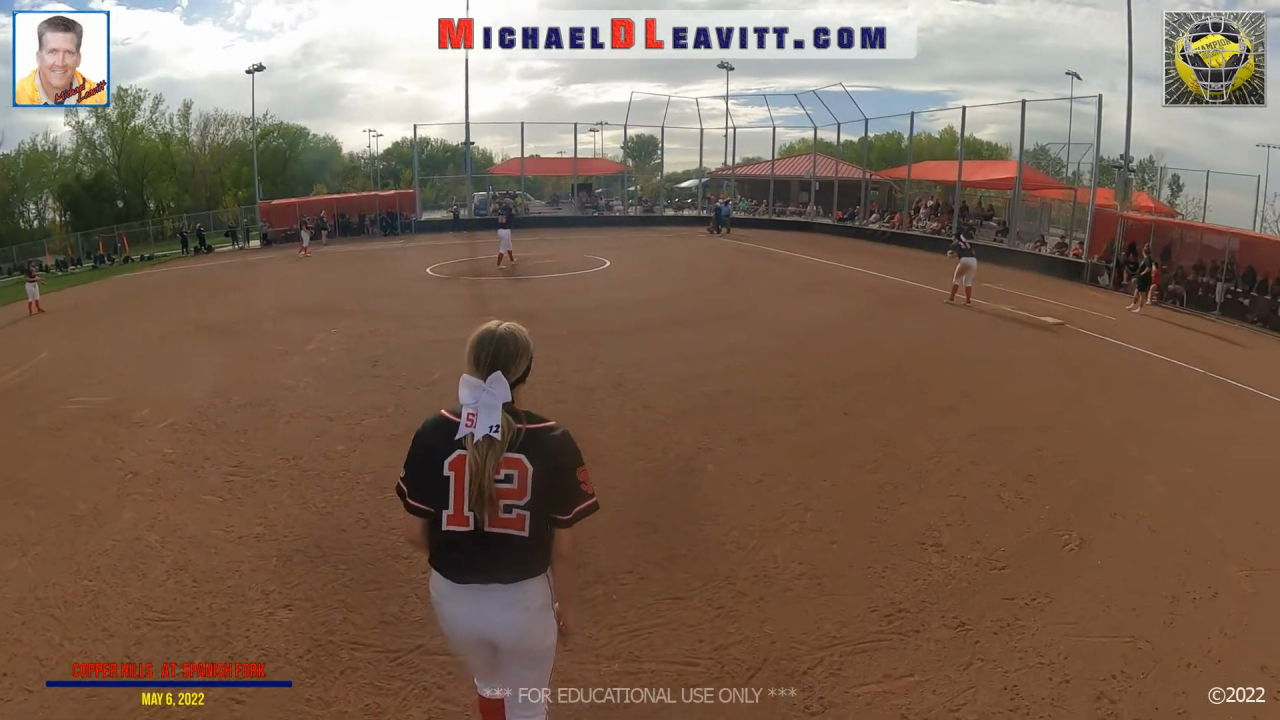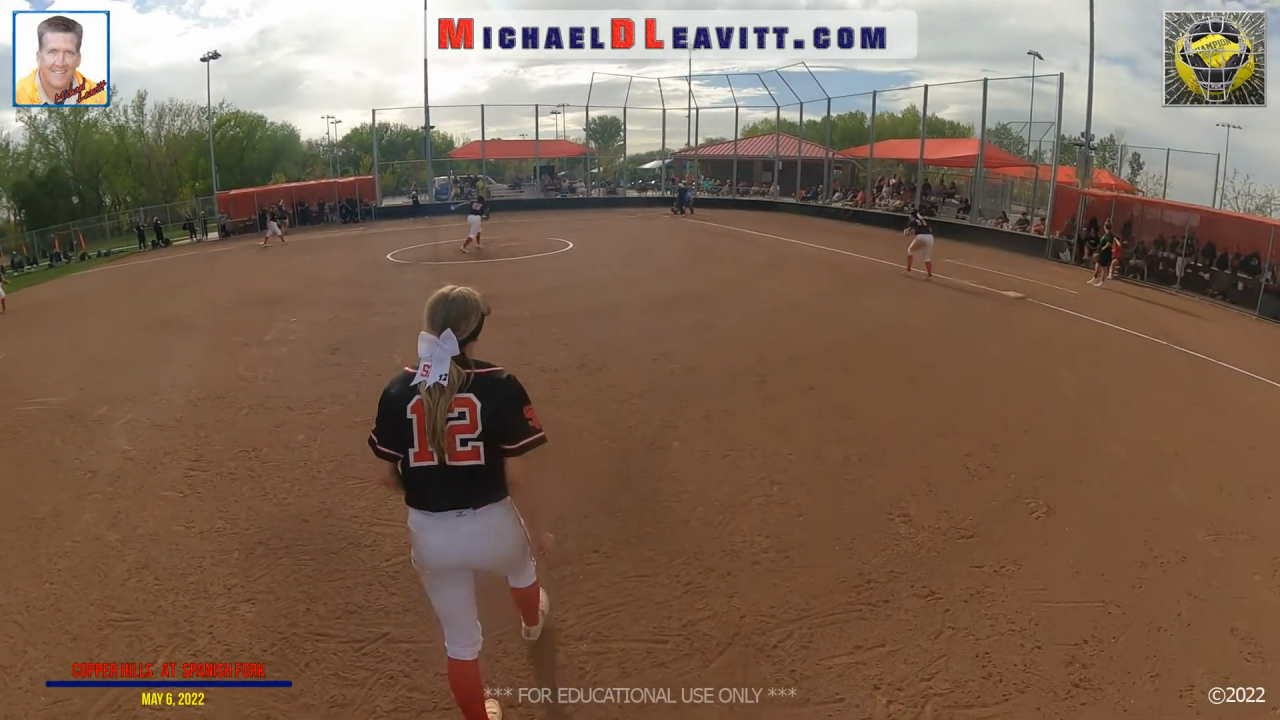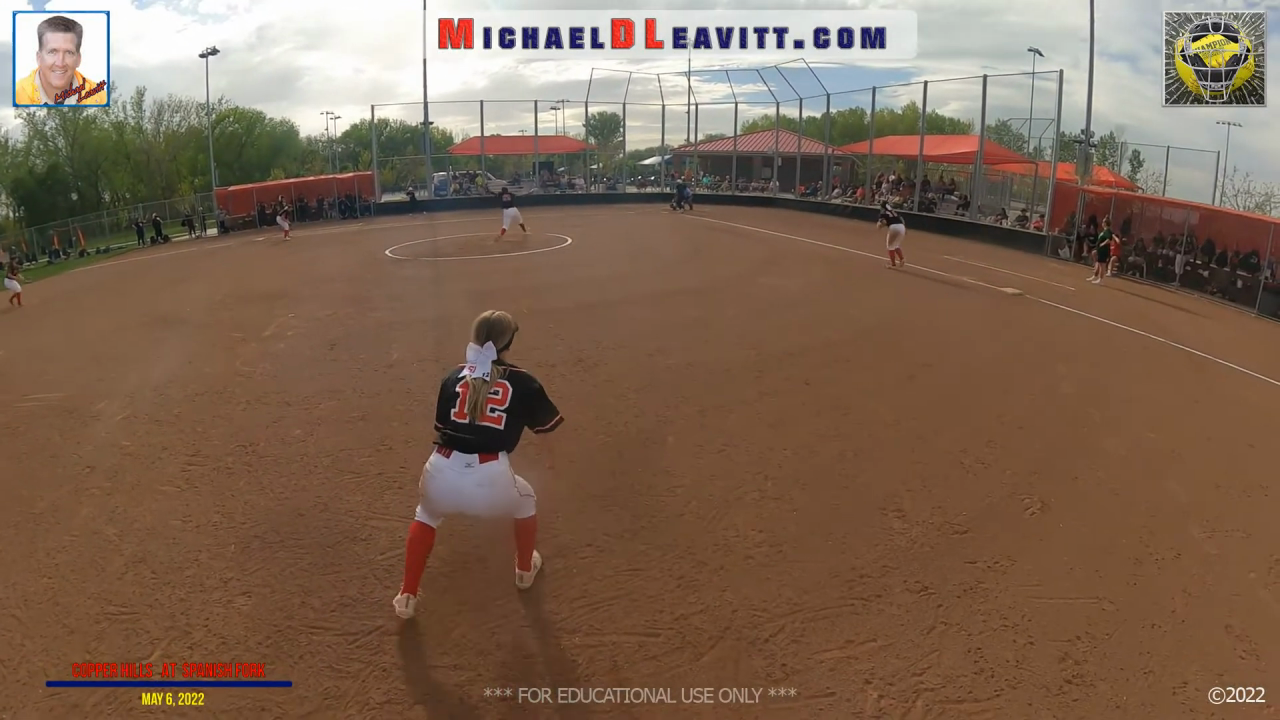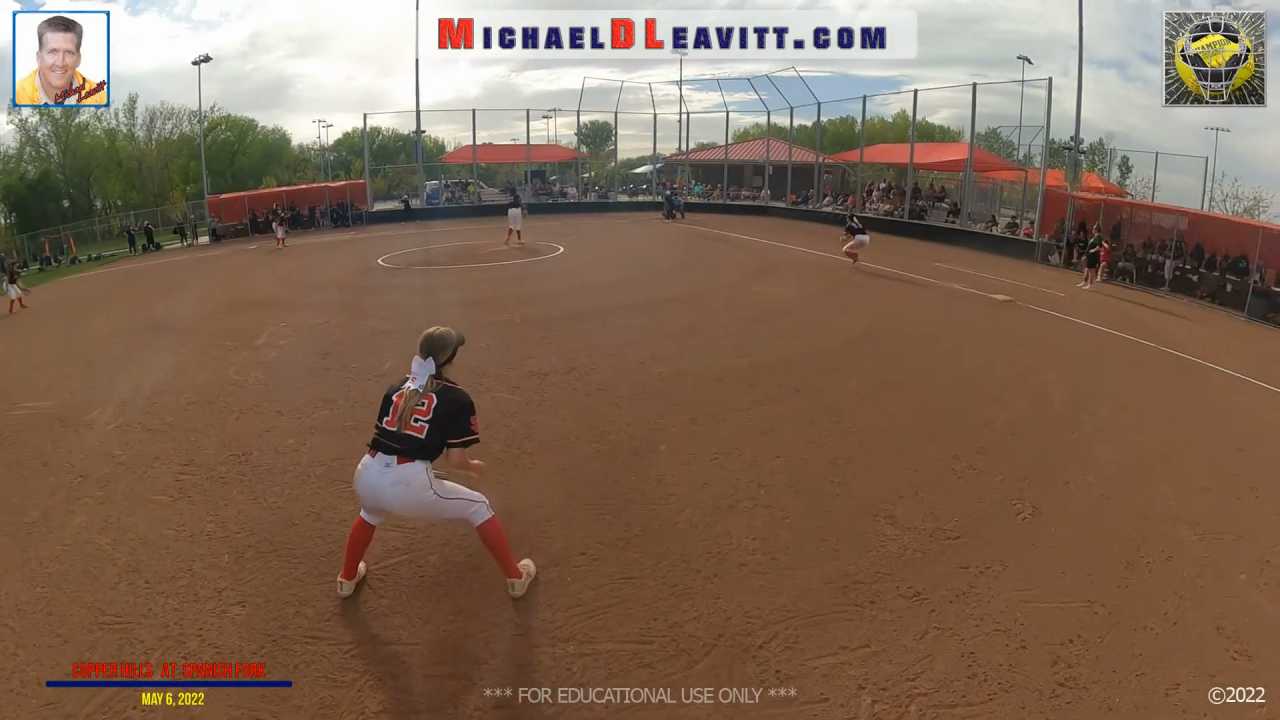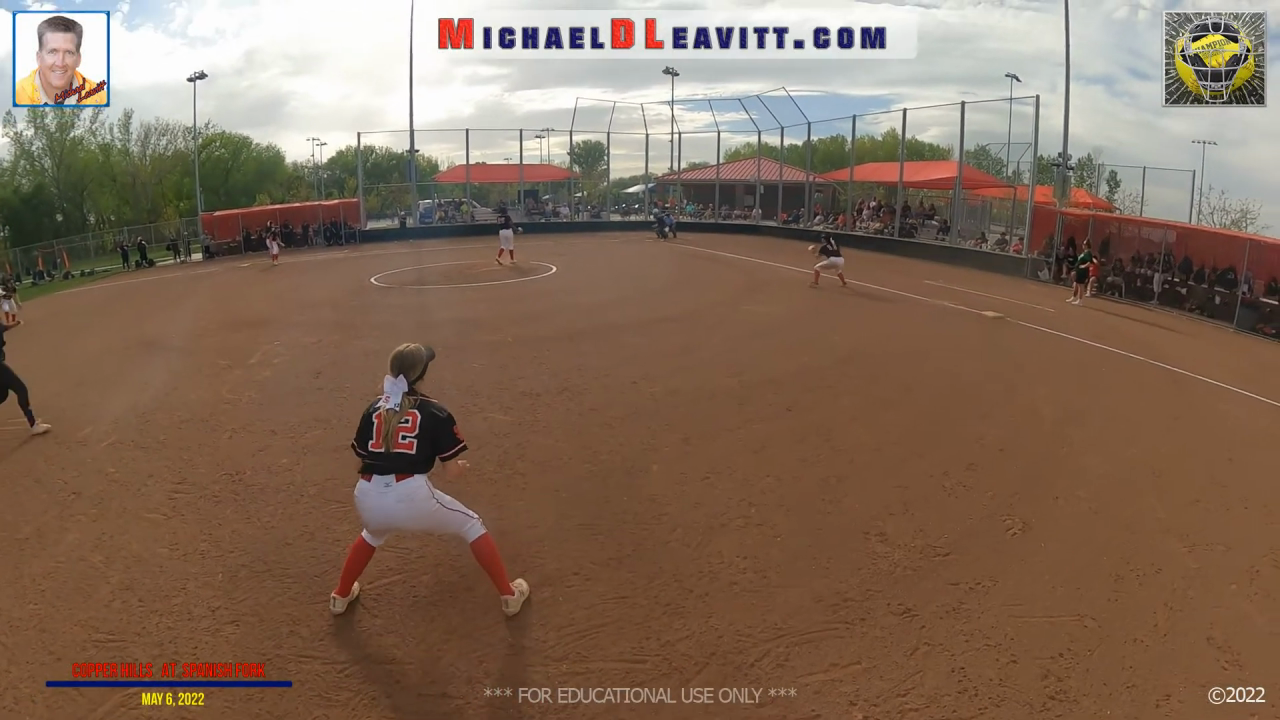
dt=0.5s
person 1, frame 1
left shoulder: (433, 434)
left elbow: (415, 534)
right elbow: (562, 548)
right wrist: (565, 605)
left hip: (453, 599)
right hip: (524, 601)
left knee: (489, 683)
person 1, frame 2
left shoulder: (399, 390)
right shoulder: (500, 386)
left elbow: (388, 475)
right elbow: (515, 473)
right wrist: (536, 528)
left hip: (430, 535)
right hip: (491, 524)
left knee: (460, 639)
right knee: (522, 568)
right ankle: (532, 623)
person 1, frame 3
left shoulder: (452, 379)
right shoulder: (523, 383)
right elbow: (545, 432)
left hip: (442, 474)
right hip: (491, 479)
left knee: (426, 516)
right knee: (524, 499)
left ankle: (408, 595)
right ankle: (524, 570)
person 1, frame 4
left shoulder: (396, 388)
right shoulder: (456, 399)
right elbow: (455, 461)
right wrist: (473, 466)
left hip: (367, 477)
right hip: (409, 484)
left knee: (371, 511)
right knee: (478, 508)
left ankle: (347, 578)
right ankle: (516, 576)
person 1, frame 5
left shoulder: (372, 410)
right shoulder: (435, 413)
left elbow: (360, 462)
right elbow: (451, 471)
right wrist: (463, 466)
left hip: (368, 497)
right hip: (412, 495)
left knee: (373, 534)
right knee: (472, 525)
left ankle: (341, 596)
right ankle: (509, 595)
